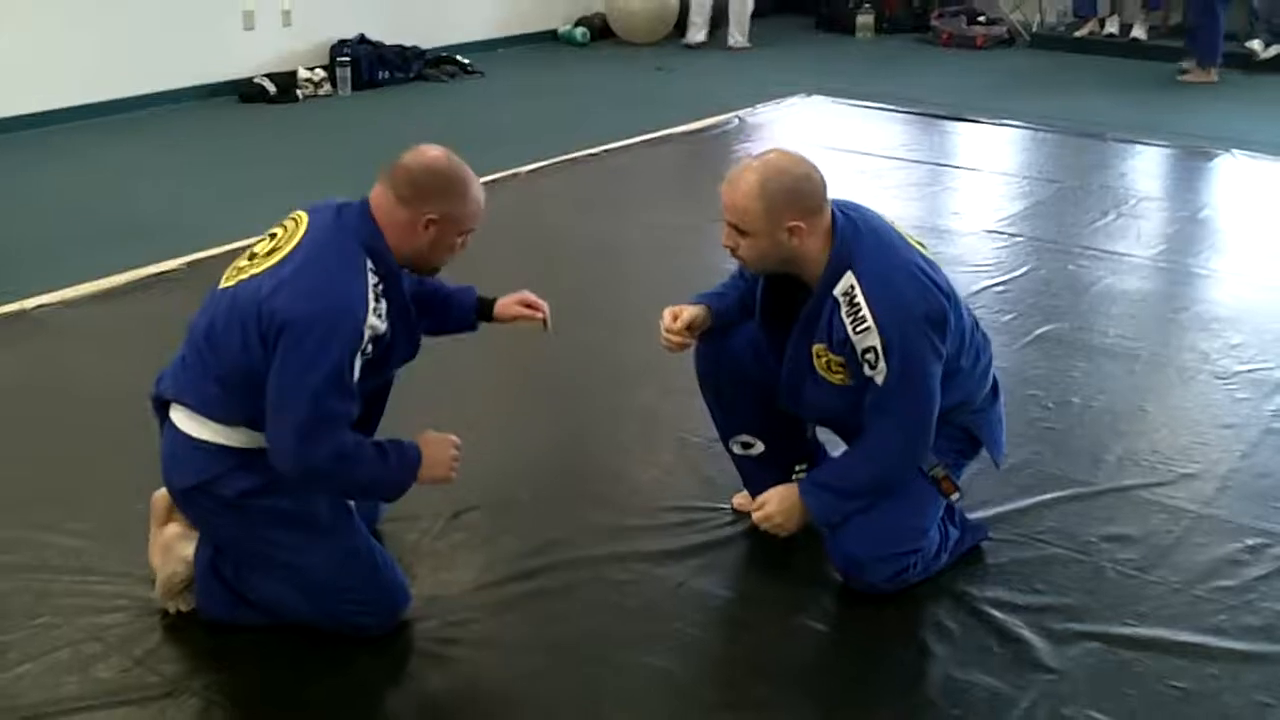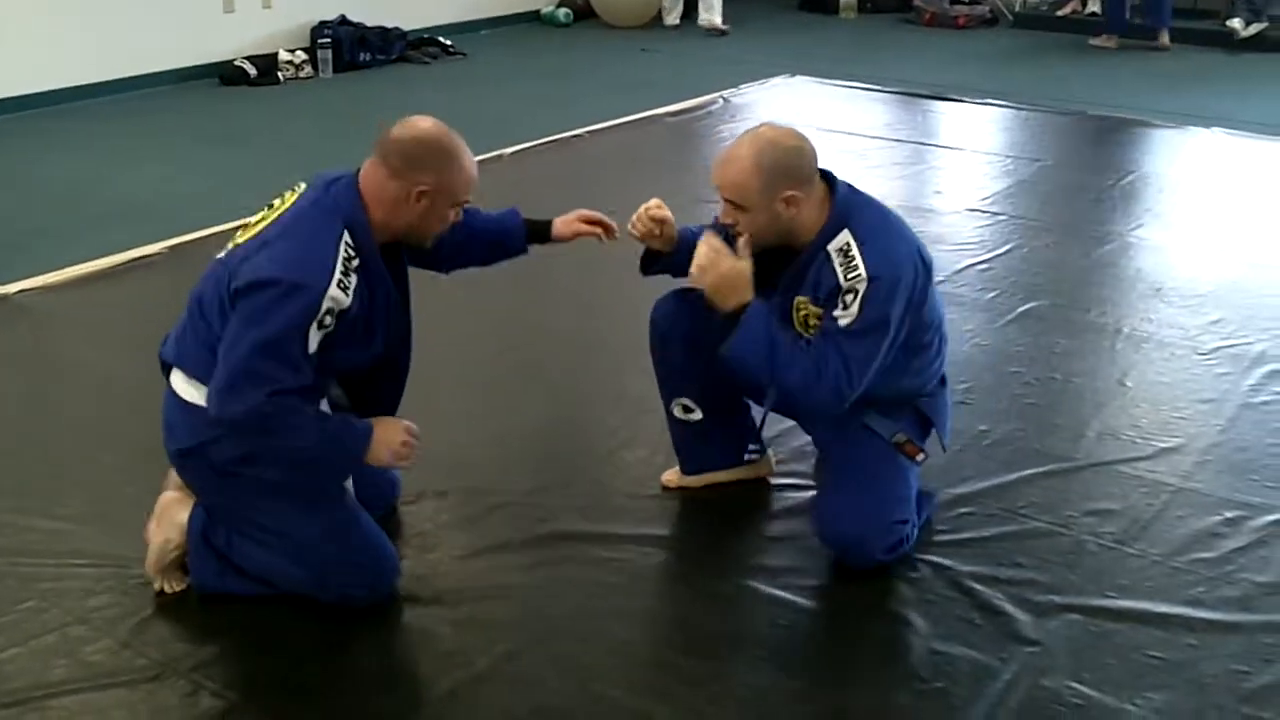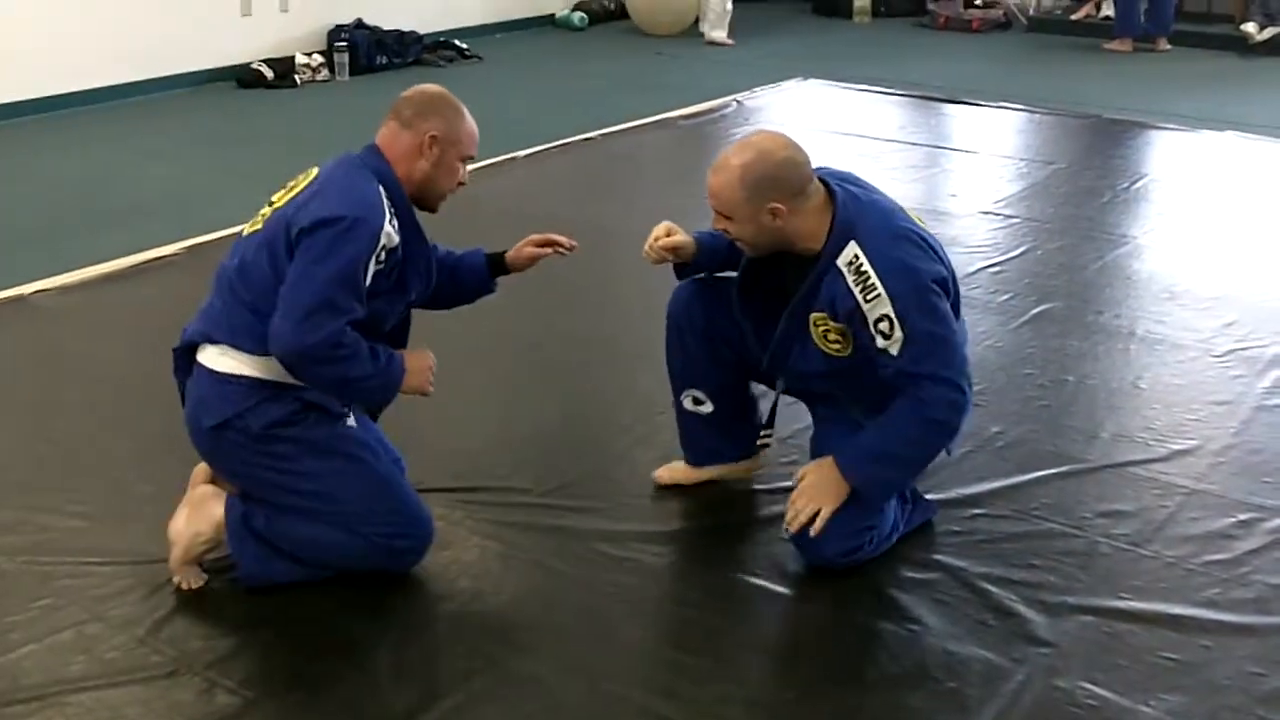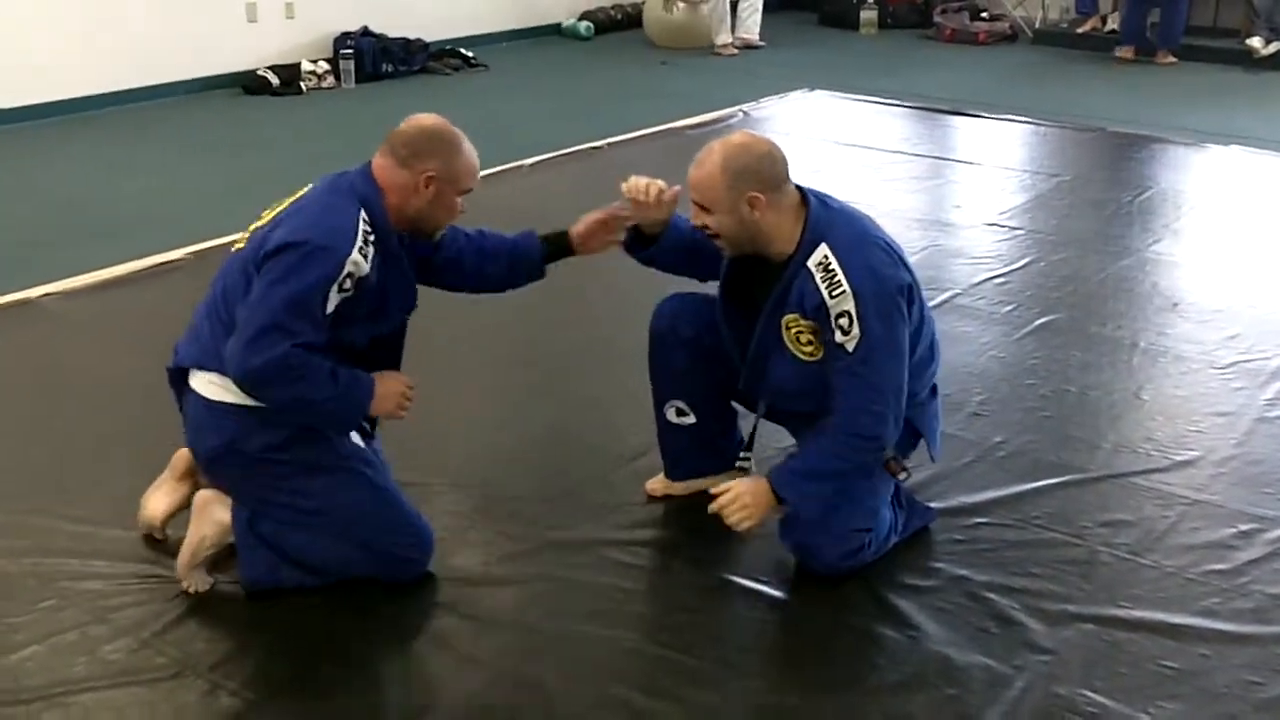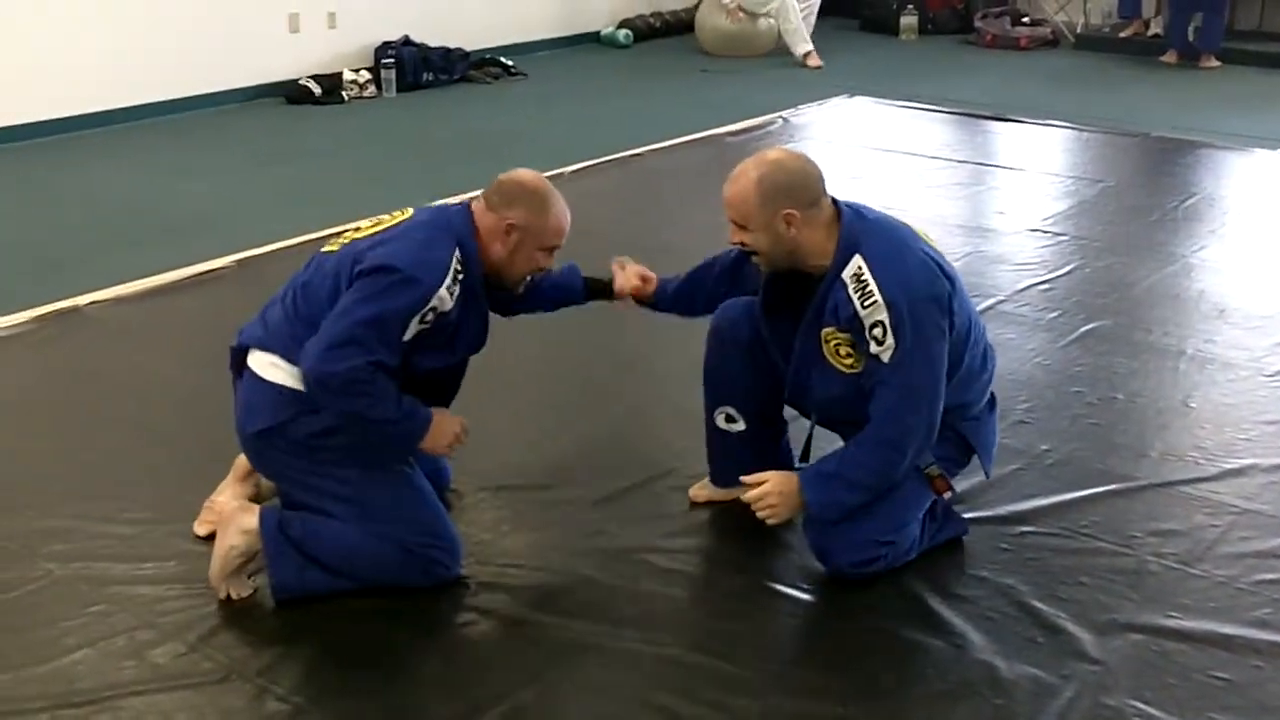
dt=1s
person 1, frame 1
left shoulder: (340, 223)
right shoulder: (335, 306)
left elbow: (400, 287)
right elbow: (310, 451)
left wrist: (485, 309)
right wrist: (412, 462)
left hip: (254, 426)
right hip: (228, 461)
left knee: (358, 513)
right knee: (374, 604)
left ankle: (194, 507)
right ankle: (199, 564)
person 1, frame 2
left shoulder: (349, 195)
right shoulder: (307, 277)
left elbow: (444, 238)
right elbow: (246, 410)
left wrist: (543, 229)
right wrist: (362, 441)
left hip: (271, 395)
right hip: (226, 428)
left knee: (376, 494)
right knee: (365, 577)
left ankle: (211, 487)
right ankle: (194, 527)
person 1, frame 3
left shoulder: (356, 181)
right shoulder: (358, 215)
left elbow: (413, 272)
right elbow: (307, 340)
left wrist: (501, 263)
right wrist: (394, 373)
left hip: (248, 385)
right hip: (251, 404)
left knee: (384, 478)
right knee: (402, 535)
left ankle: (234, 474)
right ankle: (226, 519)
person 1, frame 4
left shoulder: (370, 208)
right shoulder: (327, 244)
left elbow: (453, 256)
right elbow: (260, 364)
left wrist: (566, 244)
right wrist: (364, 392)
left hip: (275, 405)
right hip: (247, 421)
left knee: (366, 479)
right knee: (402, 549)
left ankle: (202, 472)
right ankle: (228, 520)
person 1, frame 5
left shoulder: (451, 233)
right shoulder: (420, 270)
left elbow: (506, 289)
right elbow: (334, 372)
left wrist: (599, 287)
right wrist: (418, 426)
left hip: (307, 391)
right hip: (293, 407)
left knee: (426, 482)
right knee: (430, 557)
left ankle: (264, 472)
right ankle: (259, 532)
person 2, frame 1
left shoulder: (891, 303)
right shoulder: (814, 229)
left elbow: (898, 441)
right elbow: (754, 285)
left wrist: (810, 500)
right wrist: (705, 313)
left hip: (928, 423)
left knee: (864, 559)
right knee: (721, 351)
left ankle: (948, 528)
right ankle: (790, 475)
person 2, frame 2
left shoulder: (880, 264)
right shoulder: (773, 208)
left elbow: (823, 390)
right elbow: (723, 247)
left wrist: (740, 306)
right wrist: (672, 242)
left hip: (874, 403)
left knee: (858, 539)
right knee: (675, 318)
left ankle: (888, 492)
right ankle: (729, 457)
person 2, frame 3
left shoulder: (892, 273)
right shoulder: (806, 192)
left elbow: (940, 398)
right elbow: (744, 246)
left wrist: (847, 470)
right wrist: (693, 249)
left hip: (880, 405)
left knee: (827, 541)
right knee: (694, 307)
left ankle: (895, 498)
right ankle: (723, 451)
person 2, frame 4
left shoulder: (860, 277)
right shoulder: (754, 227)
left elbow: (867, 421)
right elbow: (699, 253)
left wrist: (775, 490)
right wrist: (655, 224)
left hip: (869, 412)
left knee: (821, 544)
right knee: (678, 321)
left ankle: (890, 505)
right ankle: (703, 465)
person 2, frame 5
left shoulder: (897, 289)
right shoulder: (797, 242)
left elbow: (902, 431)
right elbow: (736, 272)
left wrist: (808, 490)
right wrist: (659, 291)
left hip: (933, 423)
right hip: (854, 392)
left knee: (844, 547)
right knee: (737, 324)
left ankle: (924, 507)
right ankle: (749, 471)
